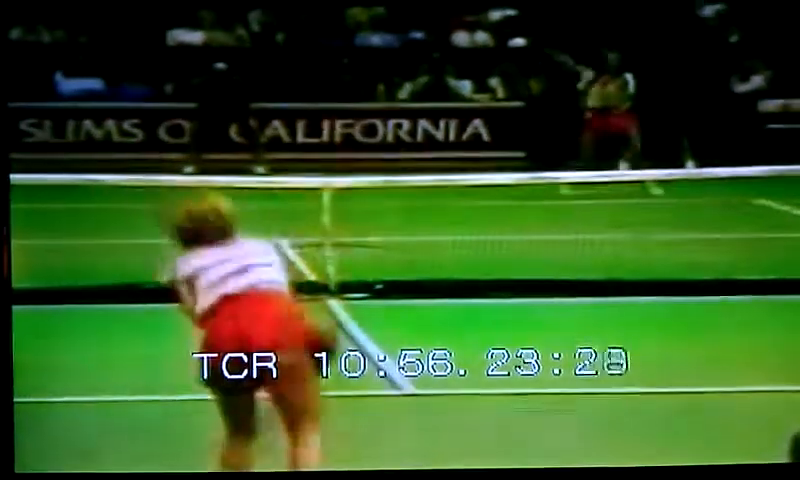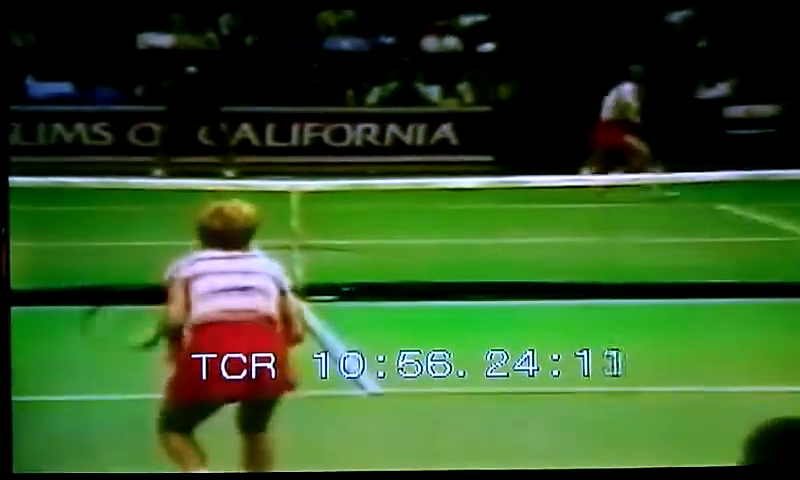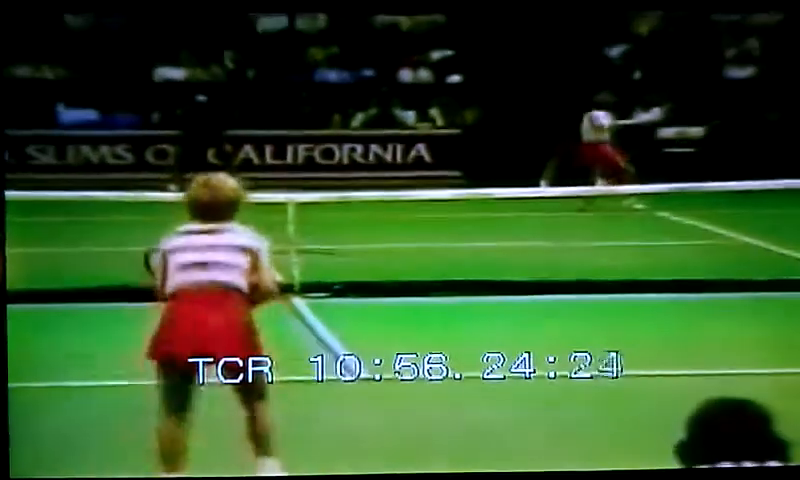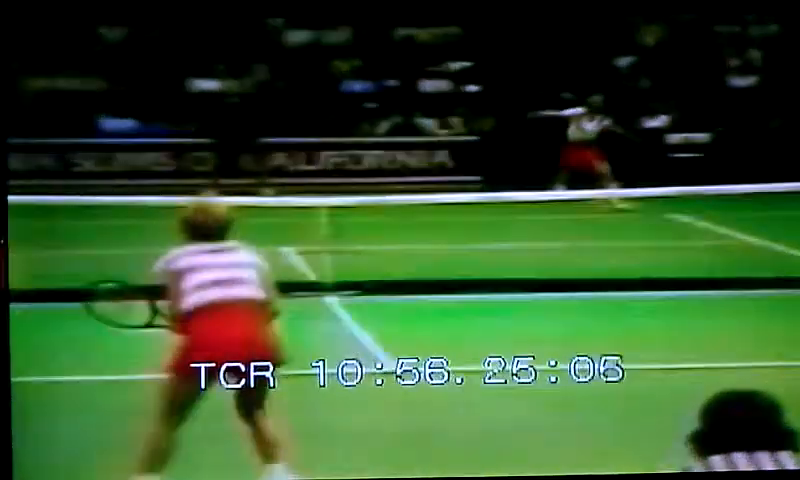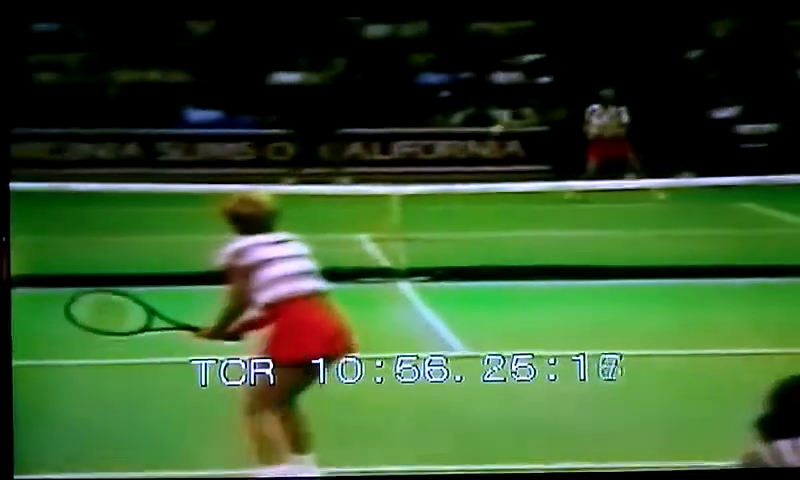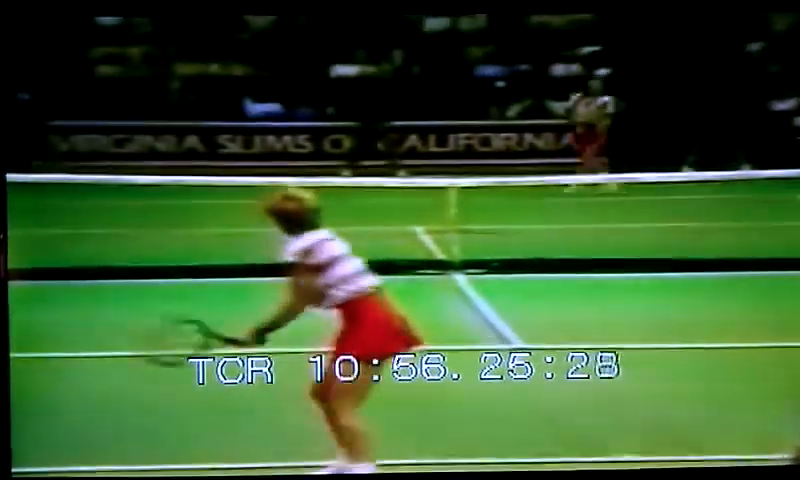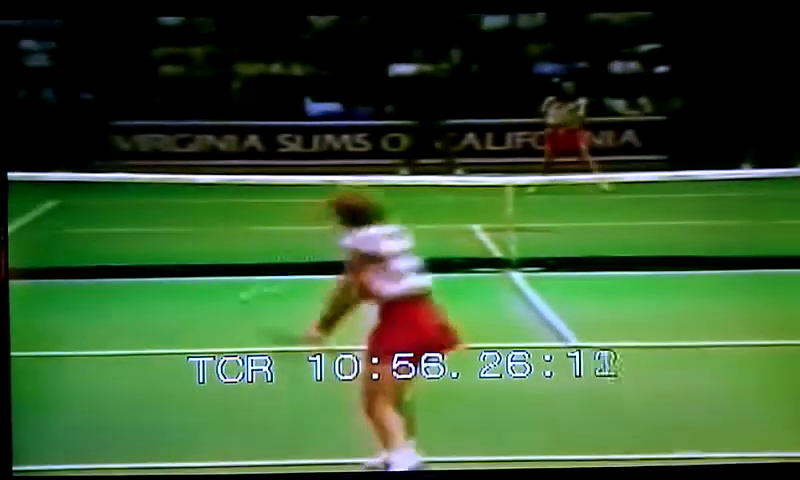
dt=0.4s
person 1, frame 1
left shoulder: (184, 267)
right shoulder: (265, 247)
left elbow: (196, 310)
left hip: (225, 337)
right hip: (280, 325)
left knee: (239, 433)
right knee: (305, 429)
person 1, frame 2
left shoulder: (185, 266)
right shoulder: (270, 266)
left elbow: (175, 320)
right elbow: (297, 331)
left wrist: (175, 346)
left hip: (209, 358)
right hip: (265, 358)
left knee: (172, 428)
right knee: (254, 430)
person 1, frame 3
left shoulder: (172, 239)
right shoulder: (248, 237)
left elbow: (163, 290)
right elbow: (269, 288)
left hip: (179, 324)
right hip: (232, 323)
left knee: (174, 413)
right knee: (256, 401)
right ankle: (268, 469)
person 1, frame 4
left shoulder: (175, 258)
right shoulder: (249, 255)
left elbow: (176, 312)
right elbow: (272, 308)
left wrist: (186, 329)
left hip: (207, 339)
right hip: (255, 337)
left knee: (169, 421)
right knee: (253, 411)
person 1, frame 5
left shoulder: (239, 249)
right shoulder: (294, 243)
left elbow: (238, 305)
left wrist: (218, 330)
right wrist: (242, 328)
left hip: (297, 328)
right hip: (326, 324)
left knee: (258, 409)
right knee: (281, 399)
right ankle: (304, 467)
person 1, frame 6
left shoulder: (302, 247)
right shoulder: (322, 240)
left elbow: (298, 303)
right elbow: (300, 300)
left wrist: (258, 331)
right wrist: (265, 329)
left hip: (368, 326)
right hip: (370, 320)
left knee: (341, 406)
right knee: (323, 393)
right ankle: (351, 462)
person 1, frame 7
left shoulder: (360, 240)
right shoulder: (396, 232)
left elbow: (357, 289)
left wrist: (324, 325)
left hip: (399, 321)
right hip: (424, 317)
left knee: (378, 398)
right knee: (387, 391)
left ankle: (405, 457)
right ankle: (401, 451)
